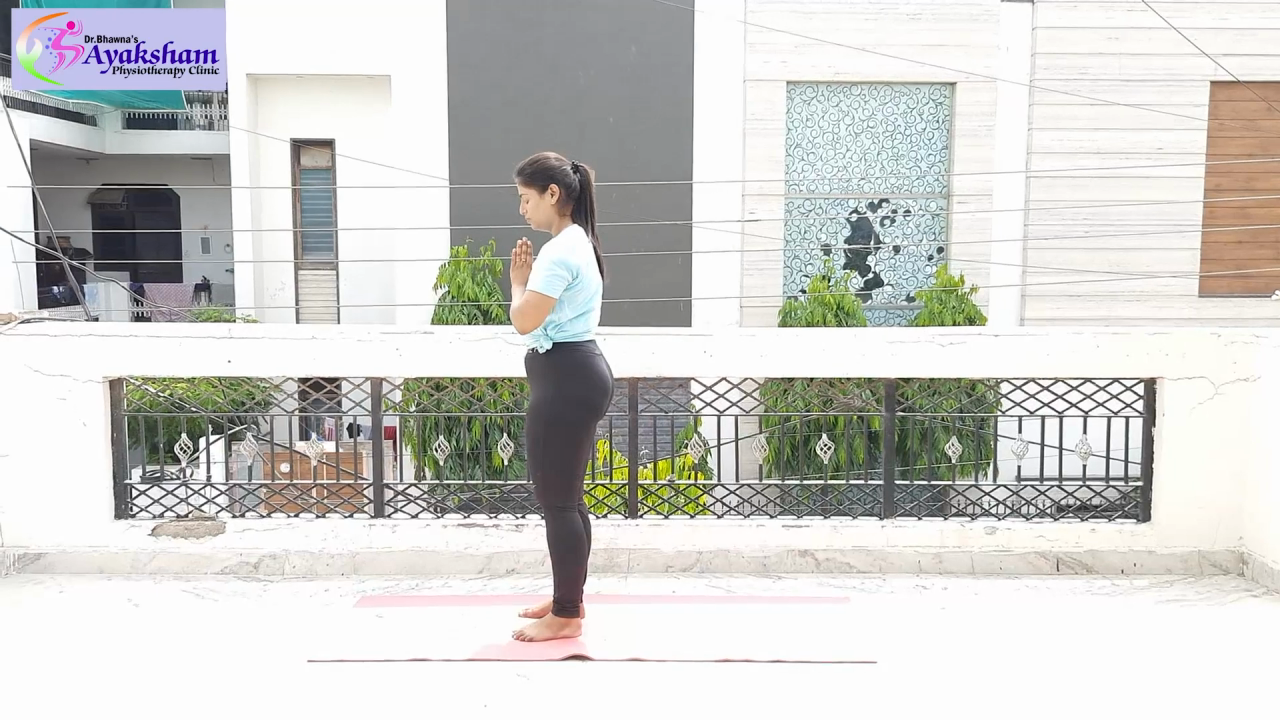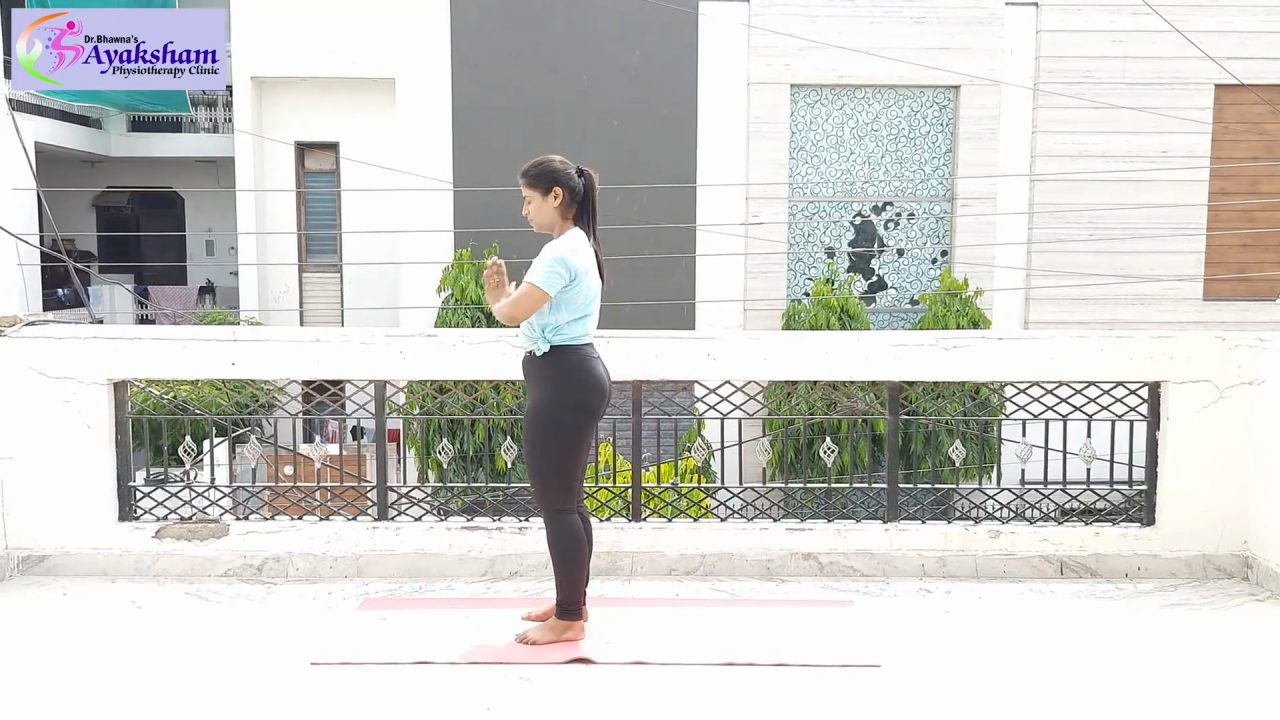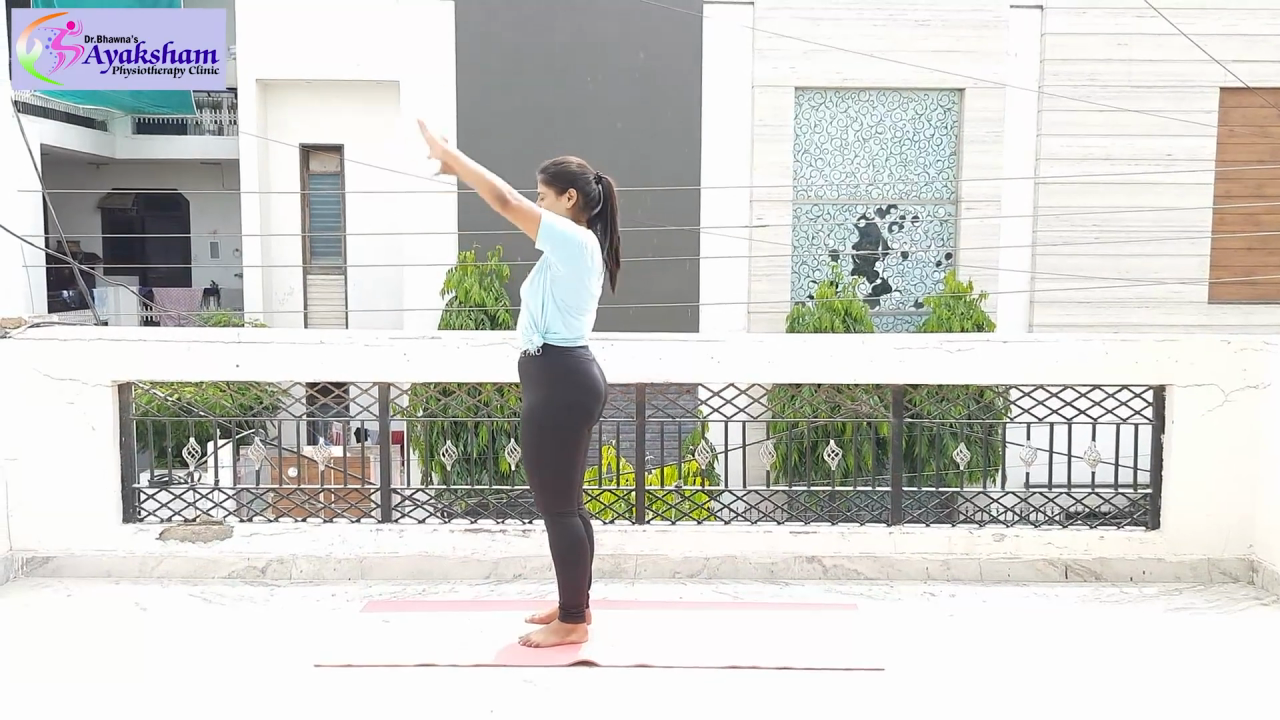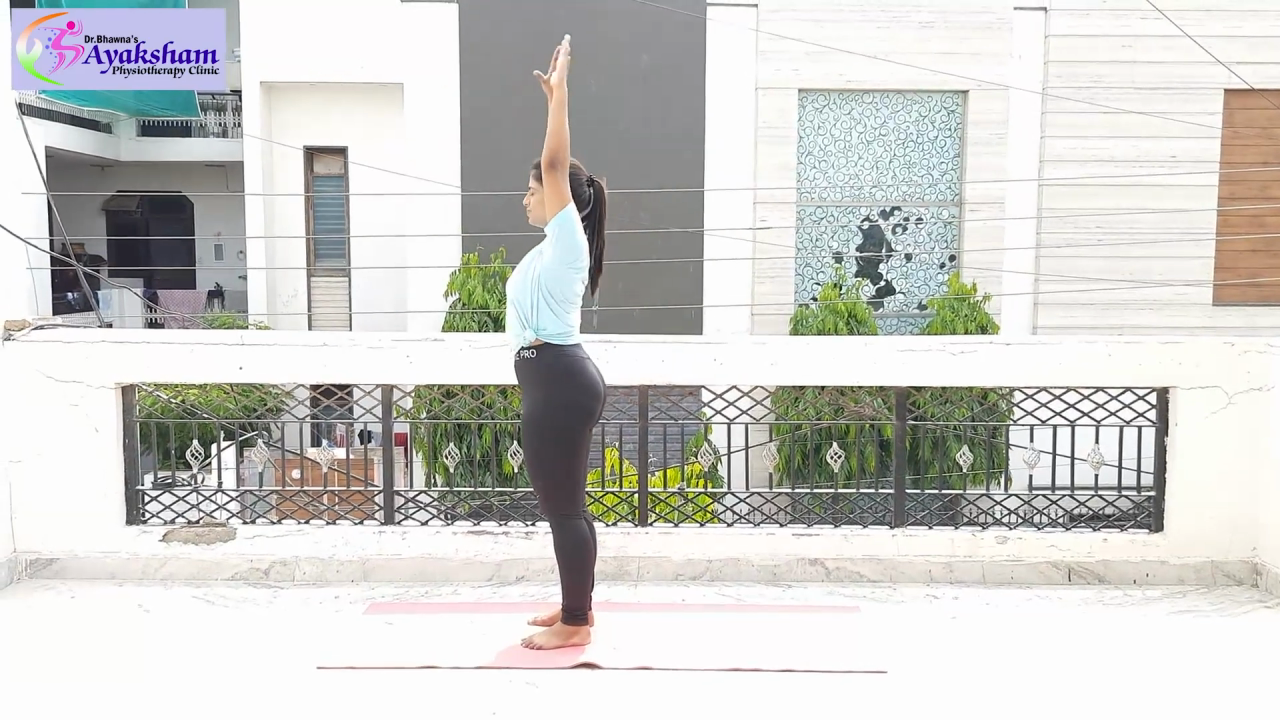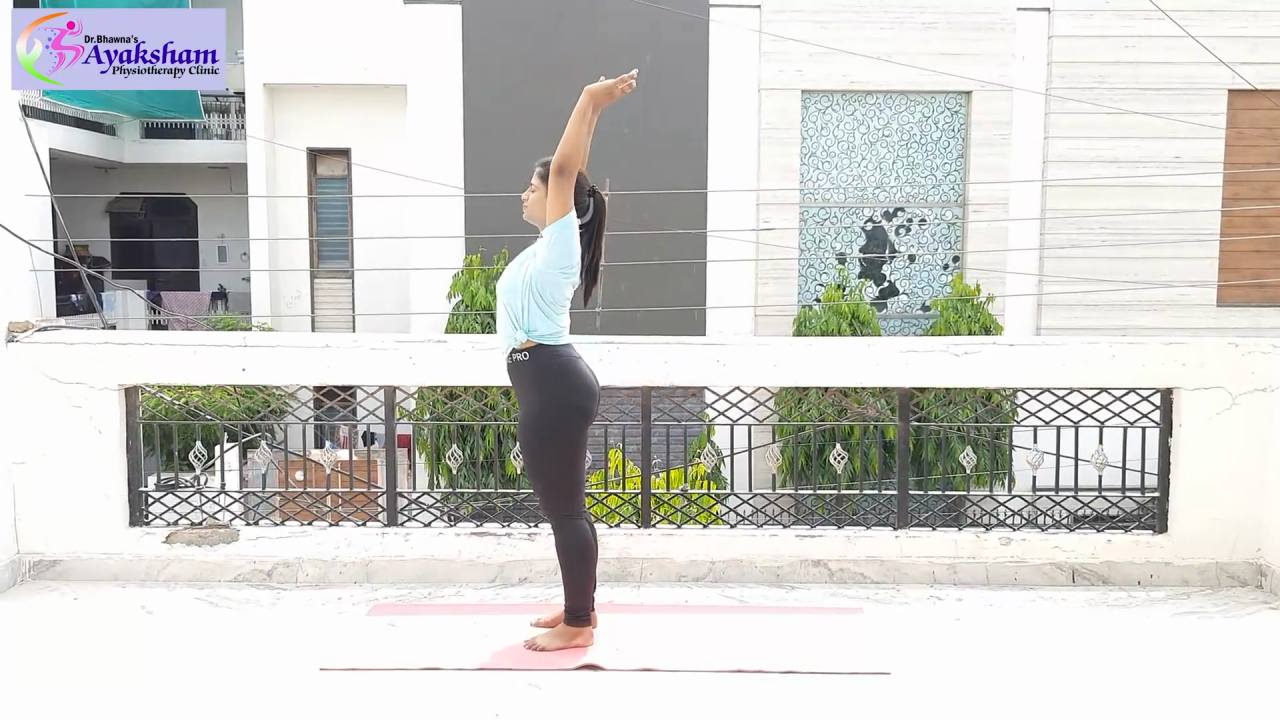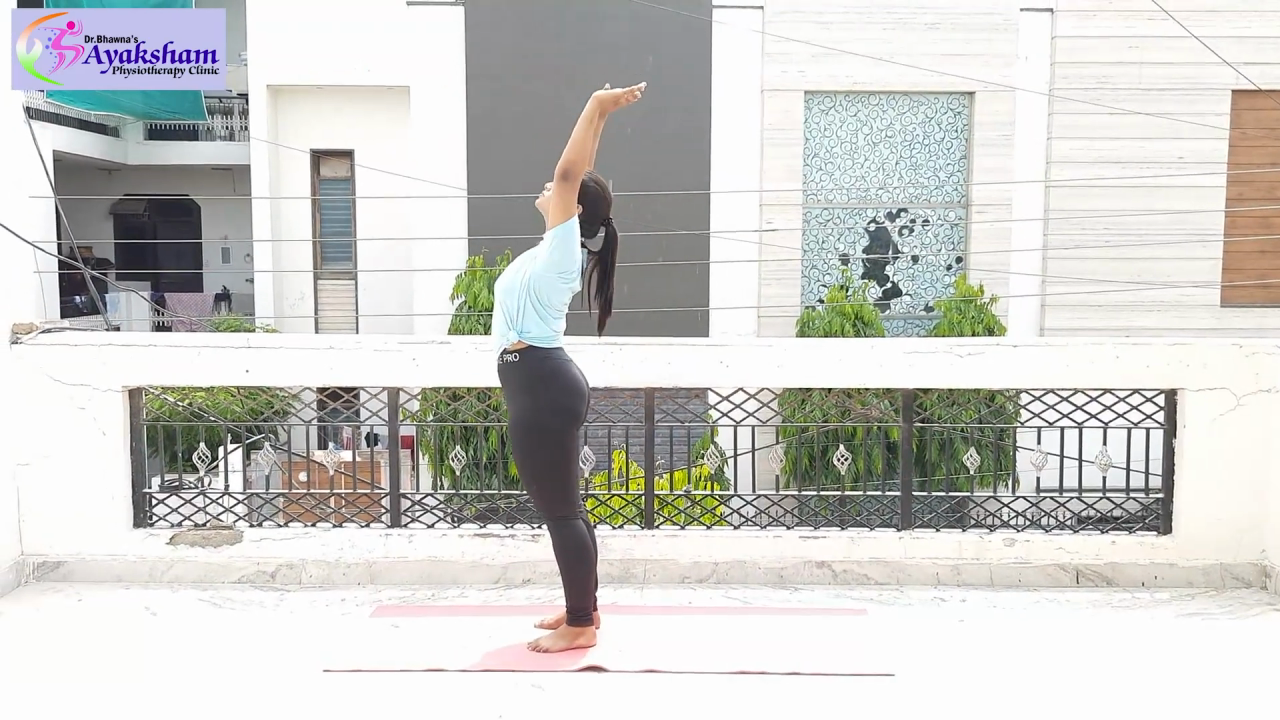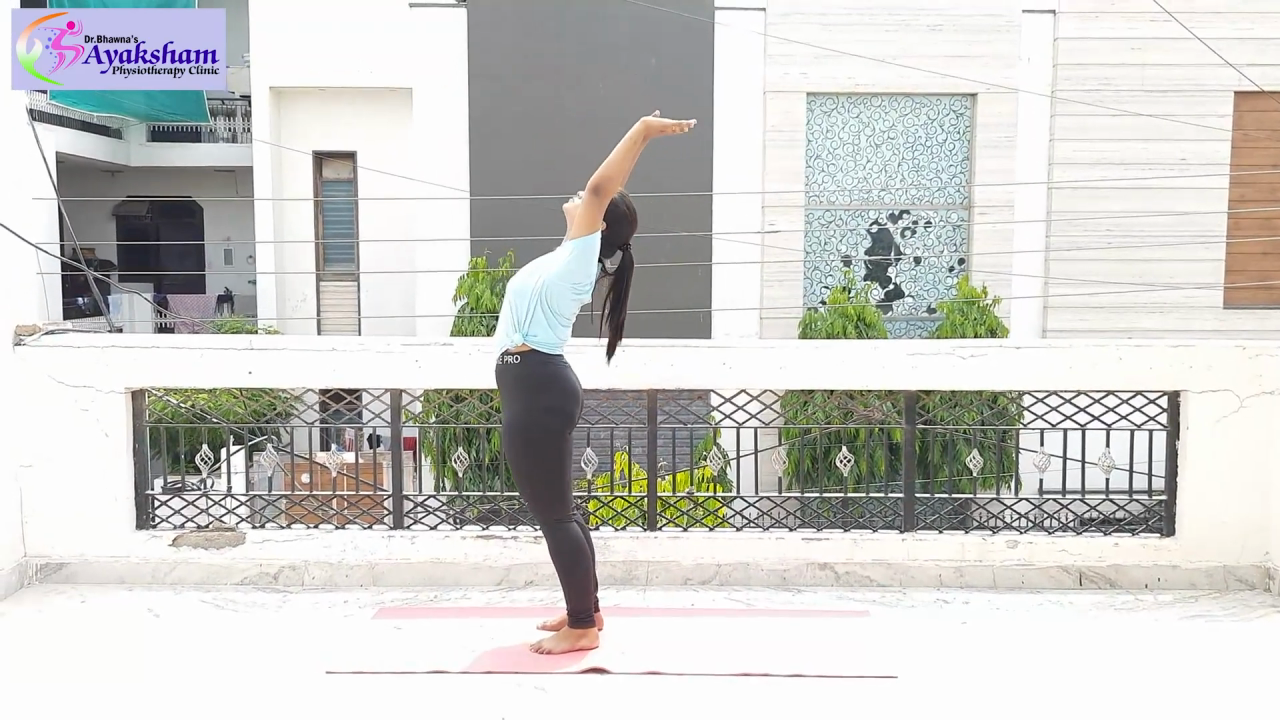
dt=0.4s
person 1, frame 1
left shoulder: (559, 251)
right shoulder: (575, 243)
left elbow: (524, 321)
left wrist: (517, 282)
right wrist: (529, 278)
left hip: (564, 379)
right hip: (577, 374)
left knee: (555, 500)
right knee: (566, 497)
left ankle: (565, 615)
right ankle: (569, 599)
person 1, frame 2
left shoulder: (561, 252)
right shoulder: (577, 246)
left elbow: (514, 311)
left wrist: (494, 299)
right wrist: (508, 291)
left hip: (562, 380)
right hip: (574, 377)
left knee: (555, 502)
right knee: (566, 499)
left ankle: (568, 618)
right ankle: (572, 602)
person 1, frame 3
left shoulder: (572, 240)
right shoulder: (574, 245)
left elbow: (507, 202)
right elbow: (518, 208)
left wrist: (451, 156)
right wrist: (457, 163)
left hip: (559, 382)
right hip: (566, 379)
left knee: (557, 505)
right knee: (565, 502)
left ankle: (571, 622)
right ankle: (575, 606)
person 1, frame 4
left shoulder: (568, 239)
right shoulder: (557, 246)
left elbow: (556, 166)
right elbow: (555, 169)
left wrist: (558, 90)
right wrist: (553, 92)
left hip: (558, 383)
right hip: (557, 382)
left knee: (562, 507)
right knee: (565, 504)
left ankle: (575, 624)
right ankle: (576, 607)
person 1, frame 5
left shoulder: (561, 242)
right shoulder: (551, 244)
left elbow: (565, 171)
right elbow: (567, 173)
left wrist: (589, 103)
right wrist: (591, 107)
left hip: (552, 384)
right hip: (549, 383)
left knee: (563, 508)
right knee: (564, 505)
left ankle: (577, 625)
right ankle: (579, 607)
person 1, frame 6
left shoulder: (562, 247)
right shoulder: (556, 247)
left elbow: (569, 175)
right elbow: (574, 177)
left wrist: (597, 109)
right wrist: (598, 110)
left hip: (541, 385)
right hip: (541, 384)
left knee: (559, 509)
right knee: (562, 506)
left ankle: (579, 626)
right ankle: (583, 608)
person 1, frame 7
left shoulder: (578, 258)
right shoulder: (573, 255)
left elbow: (599, 189)
right elbow: (603, 189)
left wrist: (641, 133)
right wrist: (639, 134)
left hip: (536, 389)
right hip: (535, 387)
left knee: (553, 514)
right knee: (557, 510)
left ankle: (581, 627)
right ankle: (586, 610)
